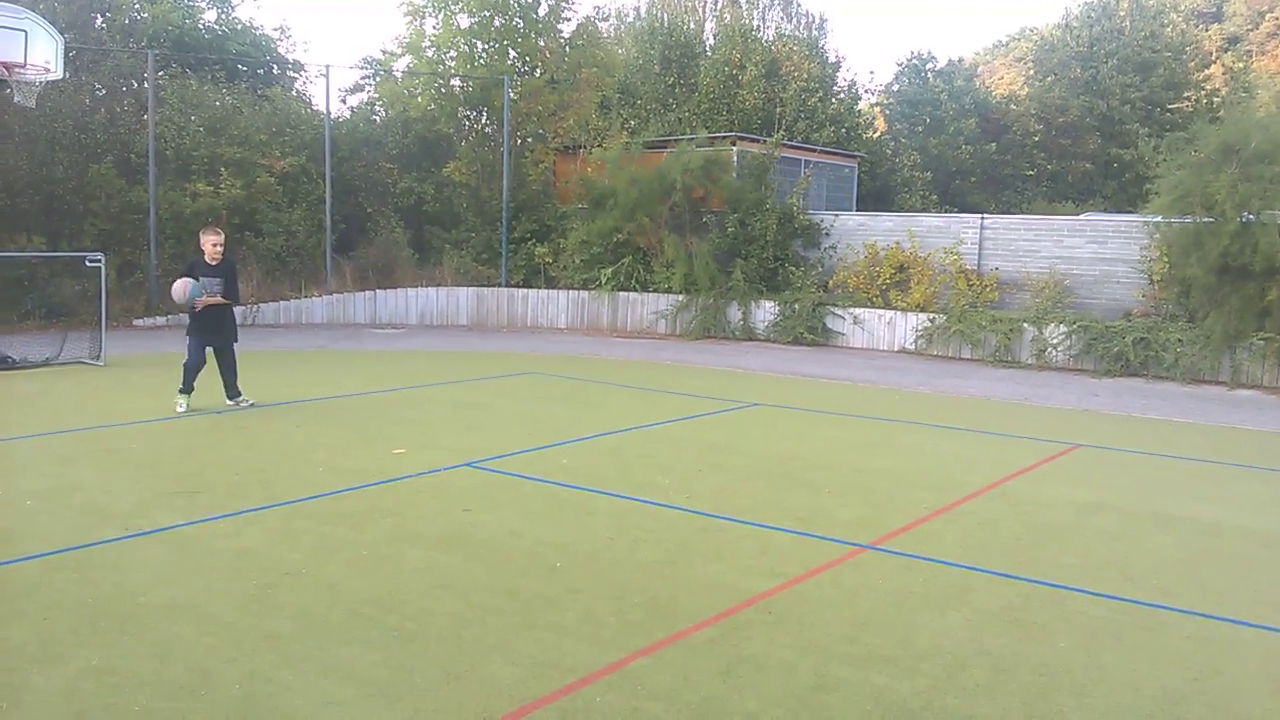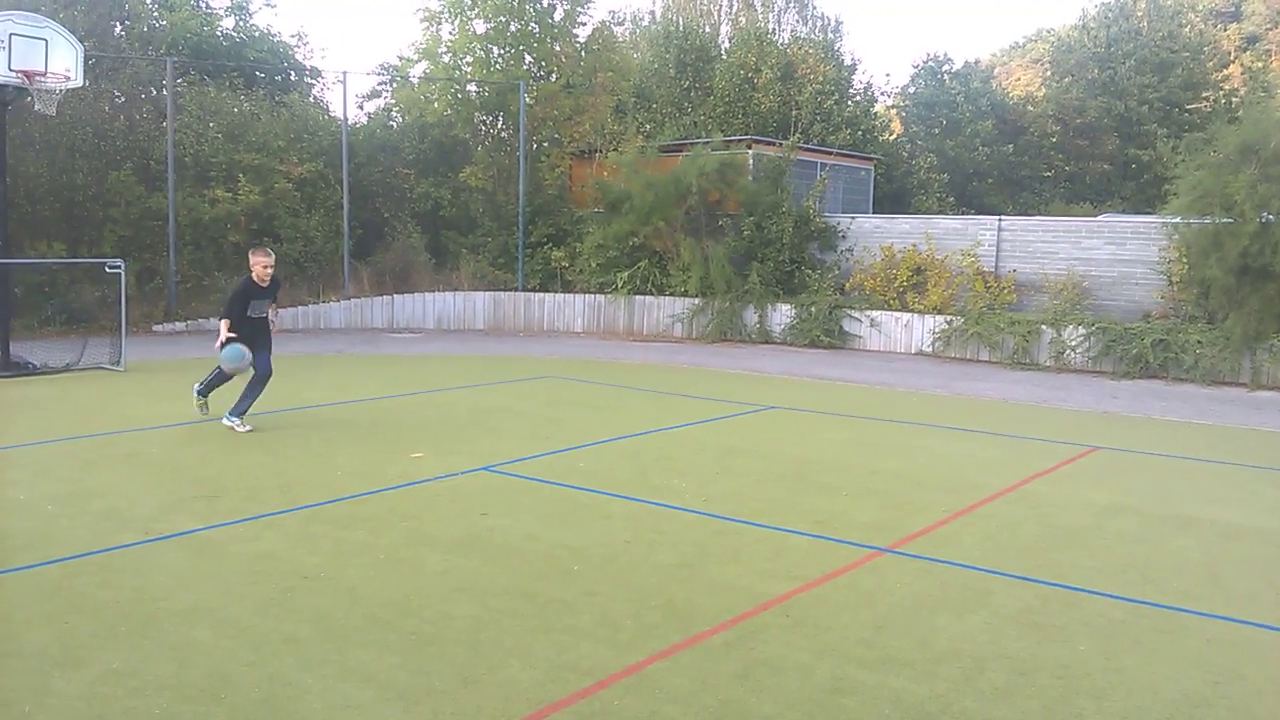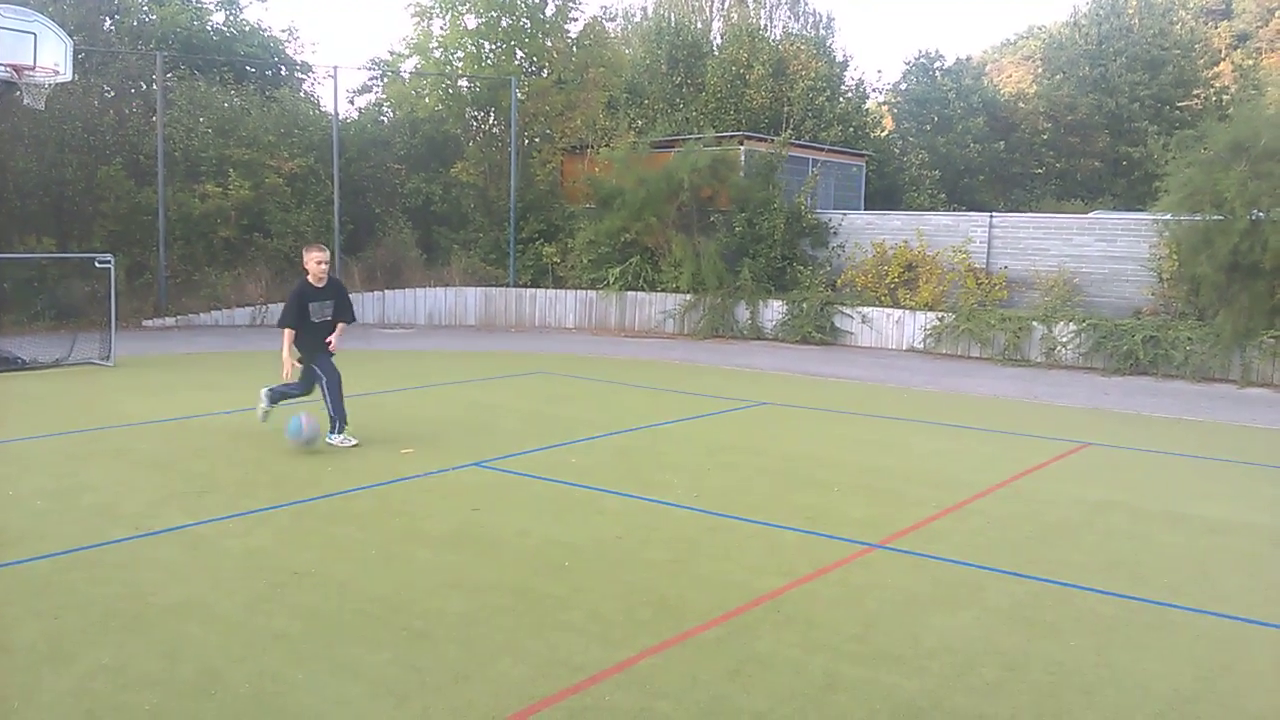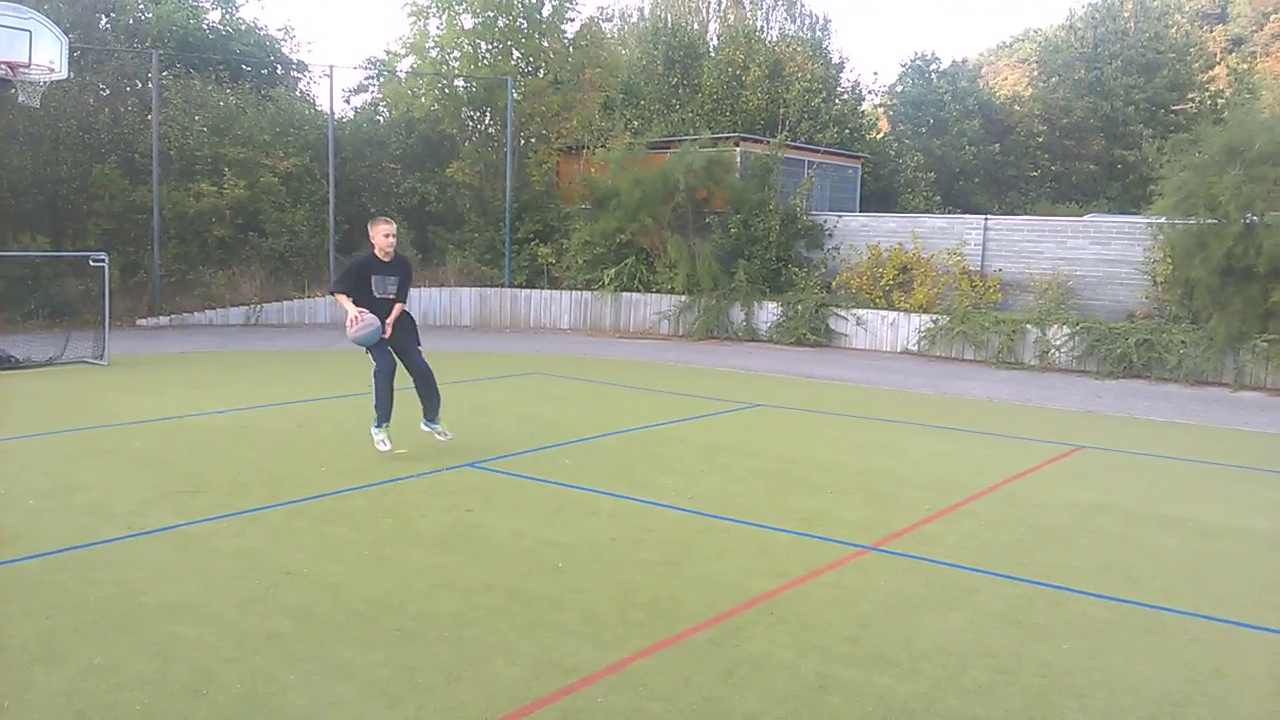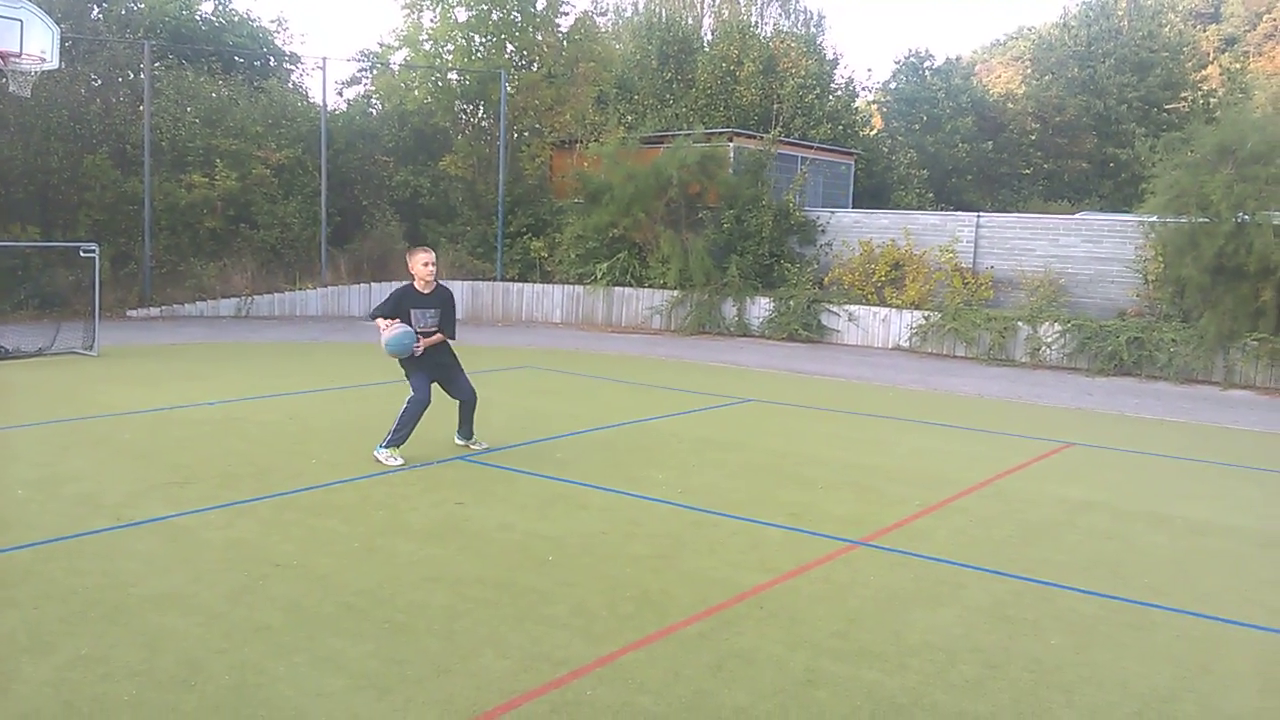
dt=0.4s
person 1, frame 1
left shoulder: (228, 266)
right shoulder: (194, 266)
left elbow: (231, 298)
left wrist: (209, 301)
left hip: (223, 322)
right hip: (199, 323)
left knee: (227, 360)
right knee: (195, 360)
left ankle: (233, 395)
right ankle: (184, 393)
person 1, frame 2
left shoulder: (275, 283)
right shoulder: (242, 288)
right elbow: (227, 314)
left wrist: (272, 315)
right wrist: (223, 333)
left hip: (260, 335)
right hip: (238, 334)
left knee: (264, 371)
right knee: (227, 371)
left ankle: (235, 416)
right ankle: (201, 391)
person 1, frame 3
left shoulder: (337, 287)
right shoulder: (301, 291)
left elbow: (344, 317)
right elbow: (289, 325)
left wrist: (336, 334)
right wrist: (286, 354)
left hip: (327, 341)
right hip: (308, 342)
left knee: (306, 386)
right knee: (331, 377)
left ankle: (271, 394)
right ankle: (336, 432)
person 1, frame 4
left shoulder: (403, 264)
right shoulder: (361, 264)
left elbow: (401, 299)
right elbow: (338, 290)
left wrist: (391, 320)
right wrist: (351, 308)
left hip: (397, 323)
left knee: (420, 368)
right knee: (385, 366)
left ankle: (431, 419)
right ankle: (380, 425)
person 1, frame 5
left shoulder: (445, 295)
right shoulder: (401, 295)
left elbow: (446, 333)
right elbow: (377, 315)
left wrist: (427, 342)
right wrist: (385, 325)
left hip: (439, 353)
right hip: (413, 357)
left knee: (468, 394)
right knee: (421, 396)
left ankle: (465, 435)
right ankle: (386, 447)
